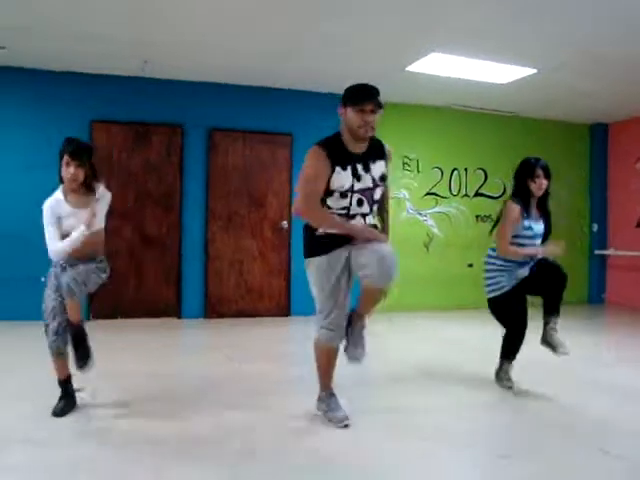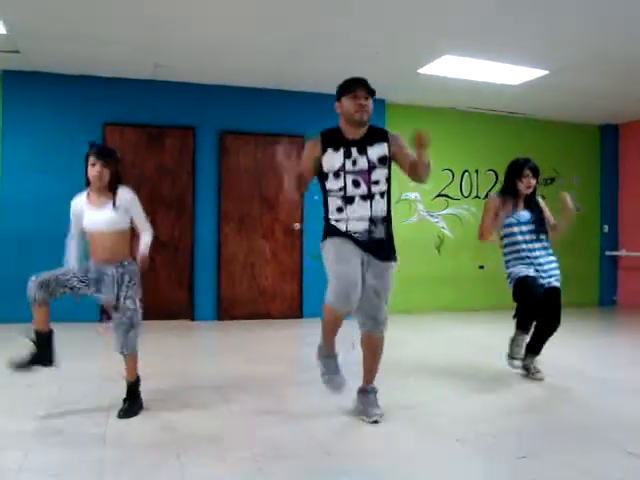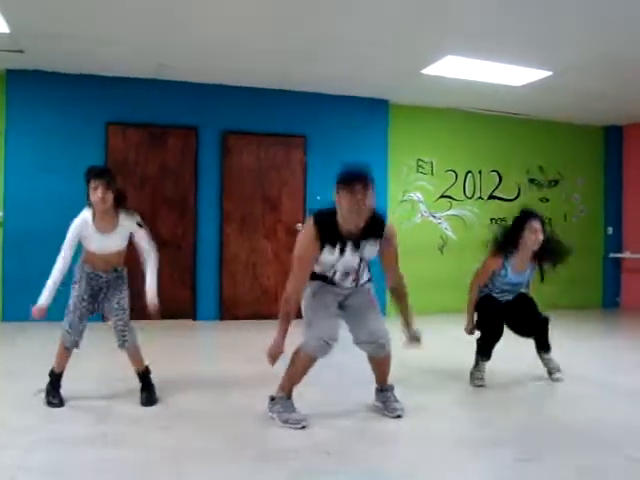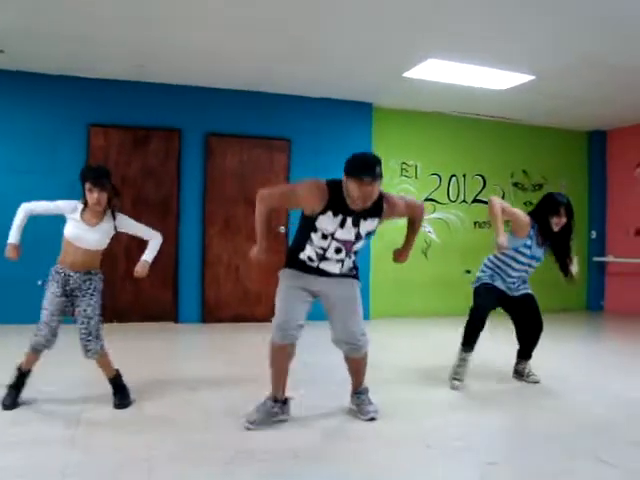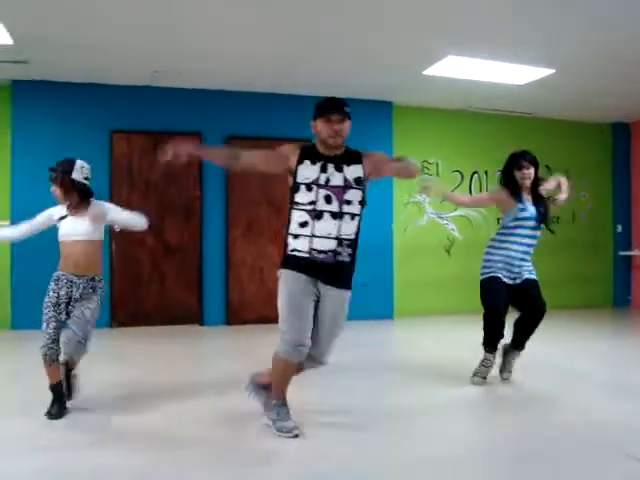
dt=1s
person 1, frame 1
left shoulder: (382, 151)
right shoulder: (320, 155)
right elbow: (305, 206)
left wrist: (384, 229)
right wrist: (354, 228)
left hip: (364, 236)
right hip: (324, 247)
left knee: (384, 264)
right knee: (330, 323)
left ankle: (355, 322)
right ankle: (326, 396)
person 1, frame 2
left shoulder: (388, 141)
right shoulder: (319, 145)
left elbow: (420, 176)
right elbow: (296, 189)
left wrist: (421, 153)
right wrist: (289, 170)
left hip: (380, 246)
right hip: (341, 240)
left knee: (374, 321)
right knee: (346, 294)
left ankle: (367, 392)
right ankle: (326, 348)
person 1, frame 3
left shoulder: (383, 230)
right shoulder: (315, 230)
left elbow: (394, 279)
right elbow: (294, 287)
left wrist: (408, 323)
right wrist: (280, 337)
left hip: (358, 286)
right hip: (321, 285)
left knee: (376, 338)
right knee: (321, 340)
left ankle: (384, 392)
right ankle: (280, 400)
person 1, frame 4
left shoulder: (387, 206)
right shoulder: (320, 193)
left elbow: (418, 208)
right elbow: (265, 197)
left wrist: (406, 247)
right wrist: (261, 244)
left hip: (343, 278)
right hip: (300, 272)
left knee: (354, 339)
right knee: (286, 328)
left ankle: (359, 395)
right ankle: (277, 401)
person 1, frame 5
left shoulder: (365, 162)
right shoulder: (295, 156)
left elbow: (412, 169)
right elbow: (240, 159)
left wrist: (403, 164)
right wrist: (195, 150)
left hip: (339, 277)
right hip: (299, 269)
left knee: (316, 354)
right knee: (296, 343)
left ankle: (262, 382)
right ankle: (278, 404)
person 2, frame 1
left shoulder: (102, 194)
right shoulder: (52, 204)
right elbow: (54, 250)
right wrist: (81, 230)
left hip: (93, 265)
right hip: (63, 266)
left knee: (69, 281)
right knee: (53, 330)
left ankle: (79, 335)
right ankle: (67, 393)
person 2, frame 2
left shoulder: (125, 195)
right shoulder: (78, 203)
left elbow: (145, 229)
right elbow: (75, 238)
left wrist: (144, 251)
right wrist: (73, 271)
left hip: (123, 270)
right hip: (91, 270)
left knee: (127, 331)
right knee: (38, 285)
left ankle: (133, 394)
right ankle: (44, 350)
person 2, frame 3
left shoulder: (129, 219)
right shoulder: (81, 222)
left elbow: (149, 253)
right elbow: (62, 263)
left wrist: (151, 291)
right wrist: (43, 302)
left hip: (116, 278)
right hip: (87, 275)
left knee: (122, 329)
right knee: (73, 328)
left ankle: (146, 382)
right ankle: (54, 384)
person 2, frame 4
left shoulder: (116, 220)
right shoulder: (70, 209)
left elbow: (154, 236)
right elbow: (27, 208)
left wrist: (146, 260)
left hip: (90, 280)
right hip: (61, 276)
left knee: (90, 340)
right knee: (46, 333)
left ankle: (119, 387)
person 2, frame 5
left shoulder: (100, 208)
right shoulder: (56, 213)
left elbow: (142, 222)
left wrist: (112, 218)
left hip: (91, 286)
right hip: (61, 282)
left knee: (75, 342)
right knee: (49, 343)
left ankle: (67, 372)
right ankle: (58, 396)
person 3, frame 1
left shoulder: (539, 207)
right shoulder: (514, 208)
right elbow: (502, 249)
left wrist: (542, 253)
right wrist: (540, 251)
left hip: (529, 267)
right hip: (503, 274)
left knee: (556, 276)
right knee: (516, 323)
left ankle: (549, 329)
right ankle: (504, 367)
person 3, frame 2
left shoulder: (537, 203)
right shoulder: (497, 201)
left elbow: (555, 230)
right elbow: (483, 235)
left wrist: (568, 213)
right wrist: (499, 216)
left hip: (547, 268)
right hip: (521, 267)
left knee: (552, 320)
right knee: (534, 300)
left ankle: (530, 359)
right ankle: (520, 335)
person 3, frame 3
left shoulder: (536, 257)
right shoulder: (500, 256)
left elbow: (531, 280)
right elbow: (476, 284)
right wrist: (470, 318)
left hip: (514, 295)
right hip: (489, 295)
left knee: (538, 323)
right knee: (493, 328)
left ankle: (546, 356)
right ankle: (479, 366)
person 3, frame 4
left shoulder: (553, 235)
right shoulder: (525, 224)
left elbow: (566, 244)
right elbow: (495, 201)
left wrist: (573, 262)
right wrist: (500, 234)
left hip: (518, 287)
right hip: (491, 279)
left knee: (534, 325)
right knee: (479, 314)
left ankle: (522, 366)
right ankle: (463, 359)
person 3, frame 5
left shoulder: (539, 191)
right shoulder: (506, 195)
left elbow: (560, 179)
right elbow: (469, 201)
left wrist: (562, 192)
right wrist: (439, 192)
left hip: (523, 268)
right hip: (498, 266)
left knee: (536, 309)
right knee: (495, 311)
left ankle: (513, 350)
right ankle: (489, 357)
